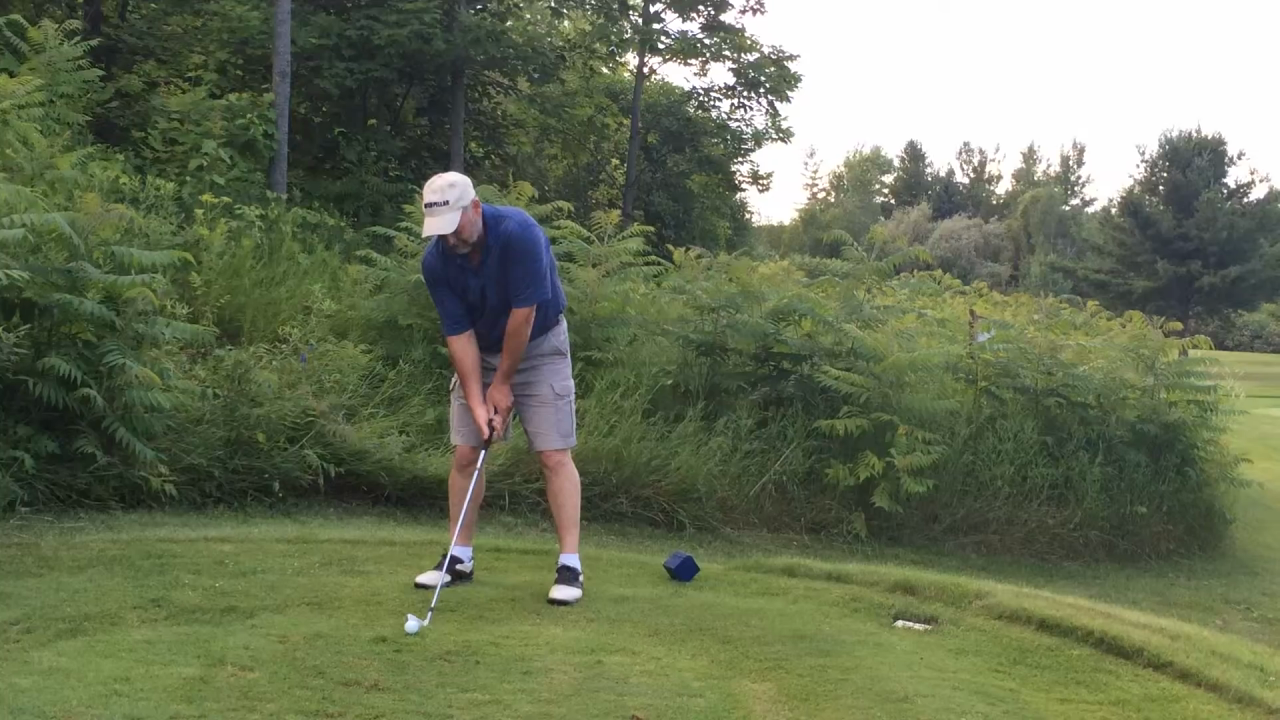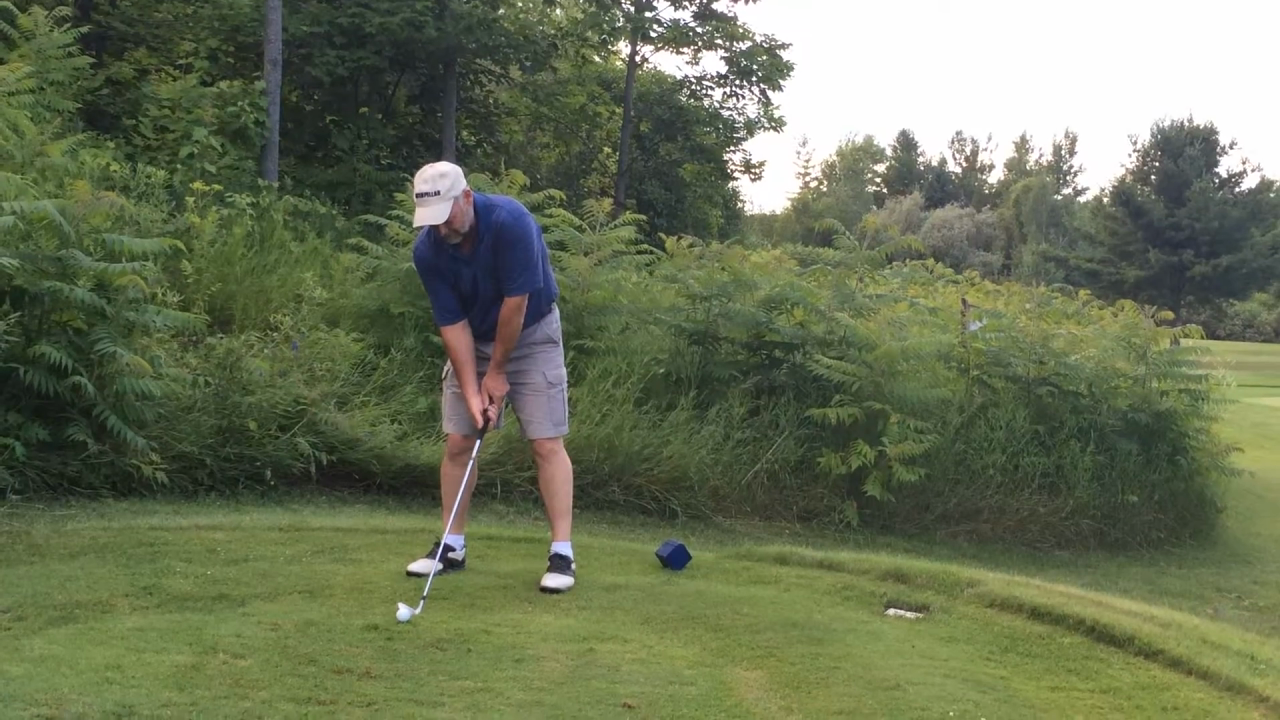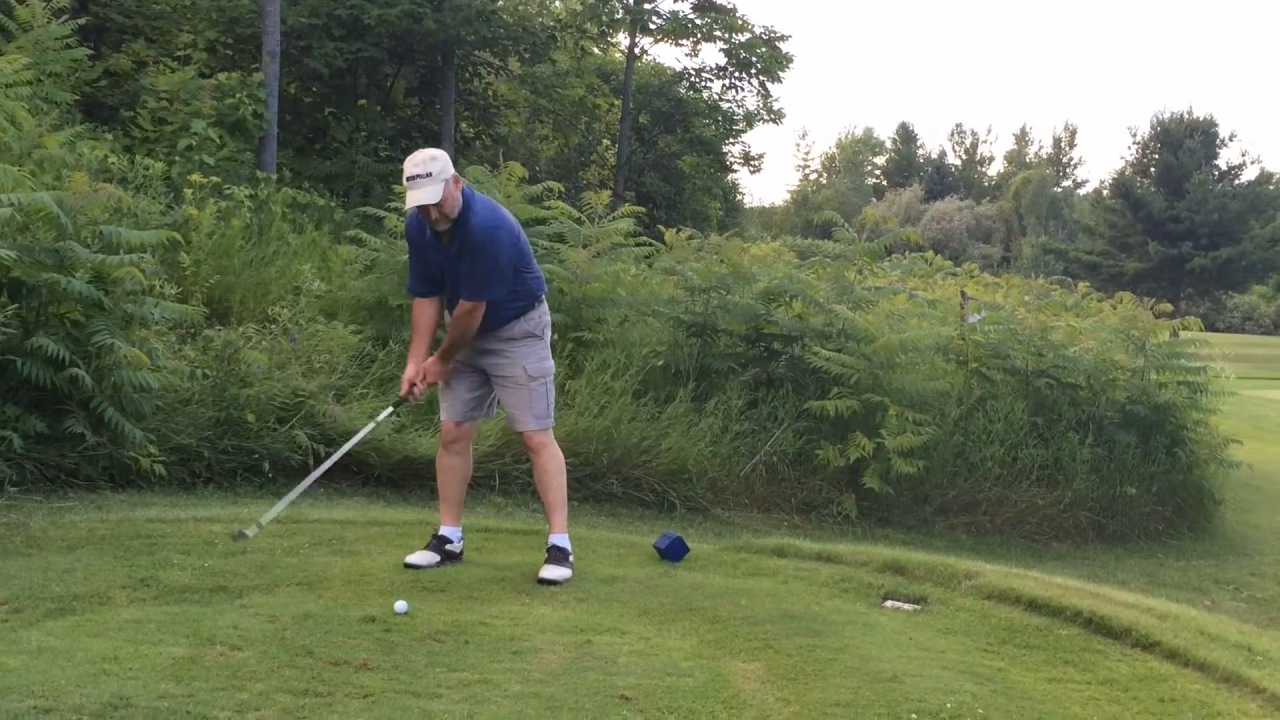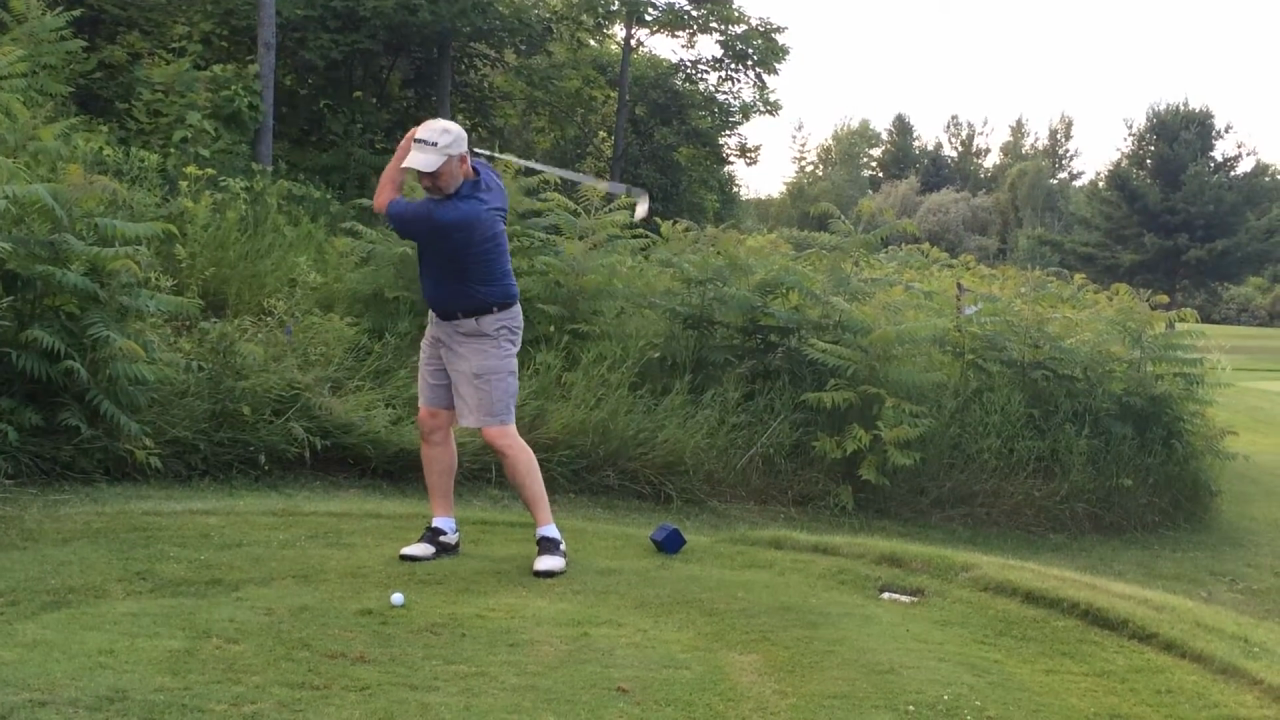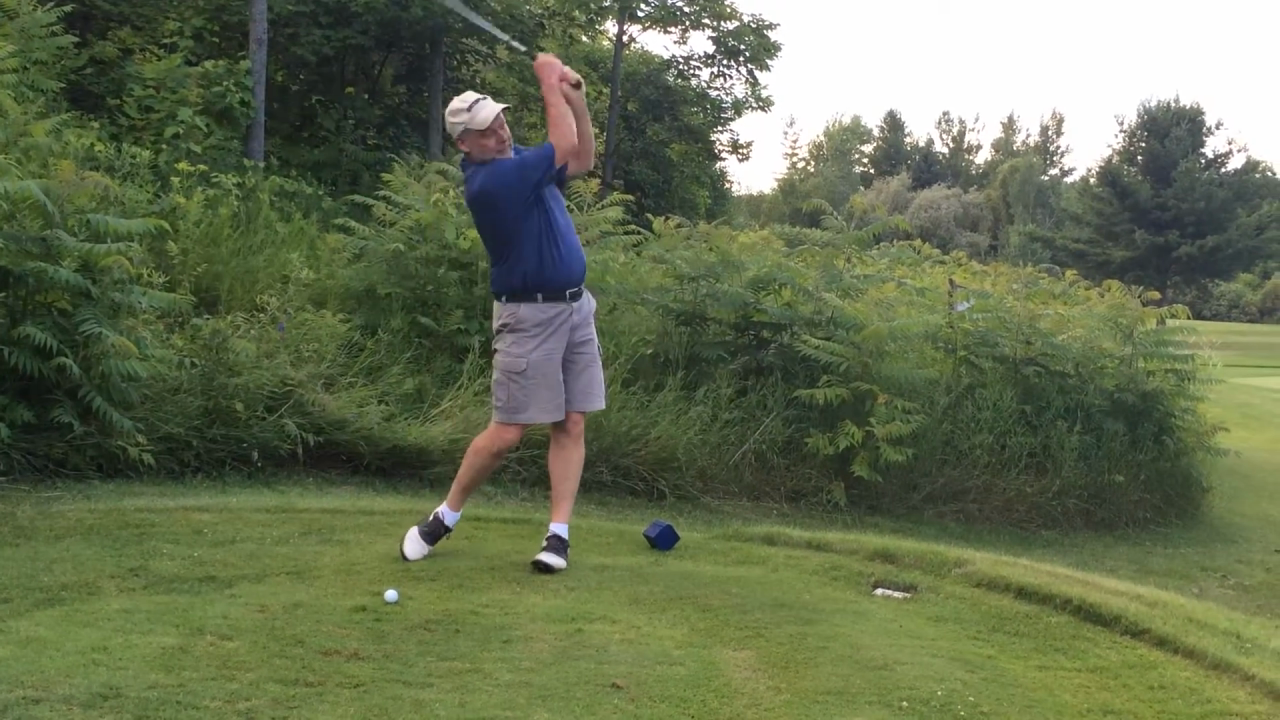
dt=0.7s
person 1, frame 1
left shoulder: (519, 232)
right shoulder: (435, 260)
left elbow: (524, 313)
right elbow: (459, 333)
left wrist: (503, 383)
right wrist: (477, 402)
left hip: (538, 348)
right hip: (479, 353)
left knee: (554, 455)
right knee: (465, 454)
left ankle: (569, 565)
right ankle: (460, 557)
person 1, frame 2
left shoulder: (510, 221)
right shoulder: (427, 249)
left elbow: (516, 302)
right elbow: (452, 323)
left wrist: (498, 371)
right wrist: (471, 391)
left hip: (531, 336)
right hip: (471, 341)
left knee: (547, 443)
right knee: (458, 442)
left ankle: (562, 553)
right ankle: (452, 546)
person 1, frame 3
left shoulder: (488, 228)
right shoulder: (418, 225)
left elbow: (472, 308)
right elbow: (425, 296)
left wrist: (442, 359)
right wrist: (414, 361)
left hip: (519, 331)
right hip: (466, 336)
left knee: (537, 436)
right knee: (453, 433)
left ankle: (559, 544)
right ankle: (449, 536)
person 1, frame 4
left shoulder: (446, 219)
right shoulder: (482, 172)
left elbow: (383, 203)
left wrist: (403, 146)
left hip: (484, 329)
right hip: (445, 323)
left knee: (499, 434)
right knee: (432, 424)
left ankle: (549, 536)
right ankle: (444, 529)
person 1, frame 5
left shoulder: (512, 158)
right shoulder: (491, 182)
left elbow: (582, 161)
right elbow: (564, 146)
left wrist: (572, 93)
right wrist: (550, 85)
left hip: (575, 305)
right hip: (529, 316)
left knee: (572, 424)
right knee: (507, 432)
left ankle: (558, 532)
right ankle: (445, 516)
